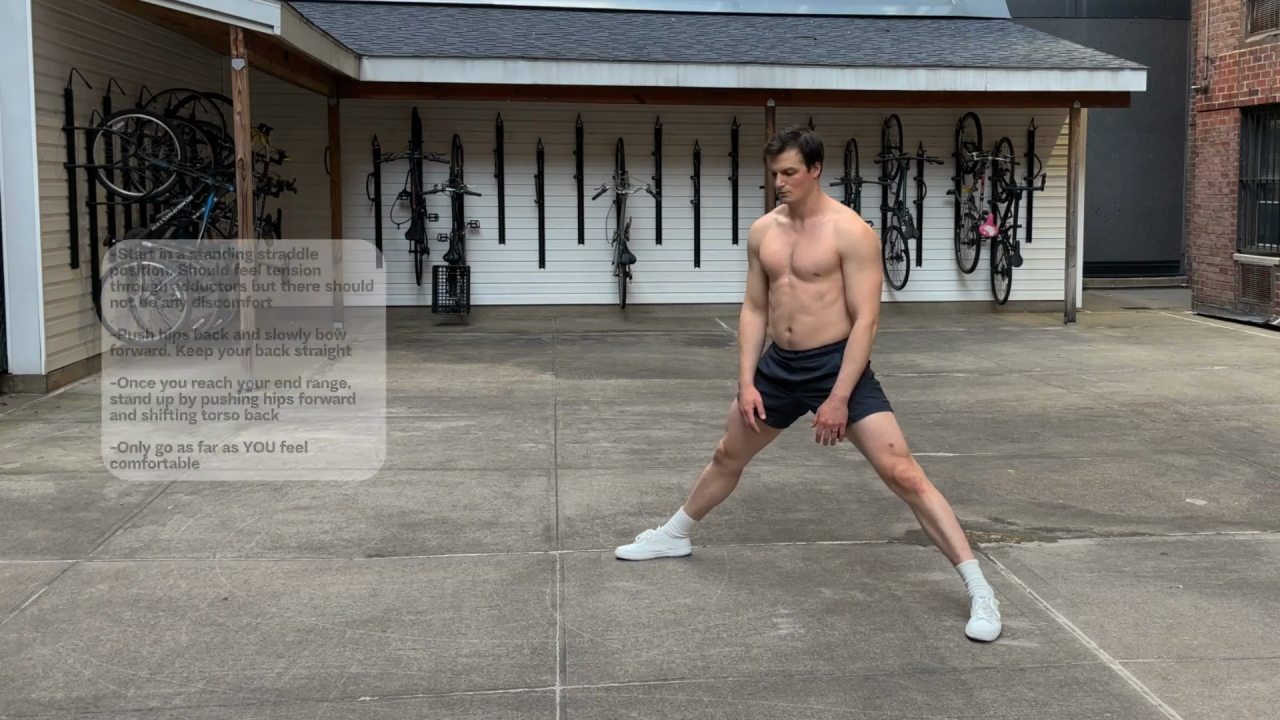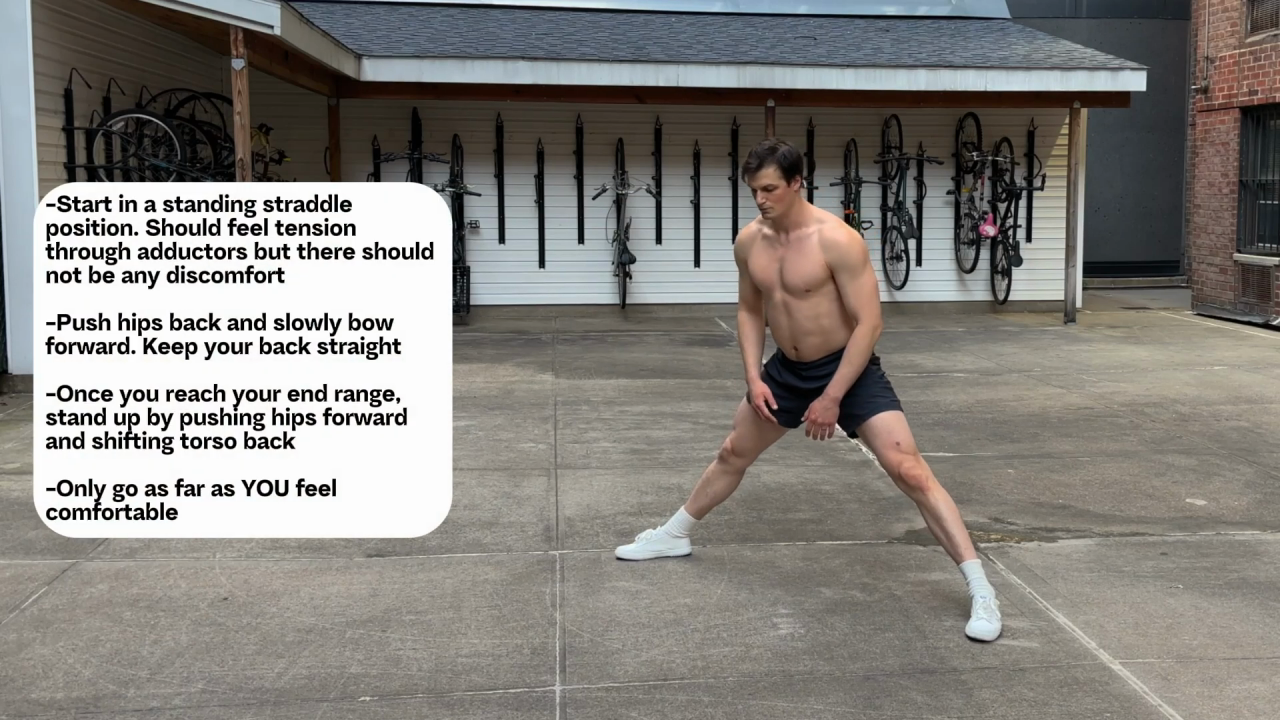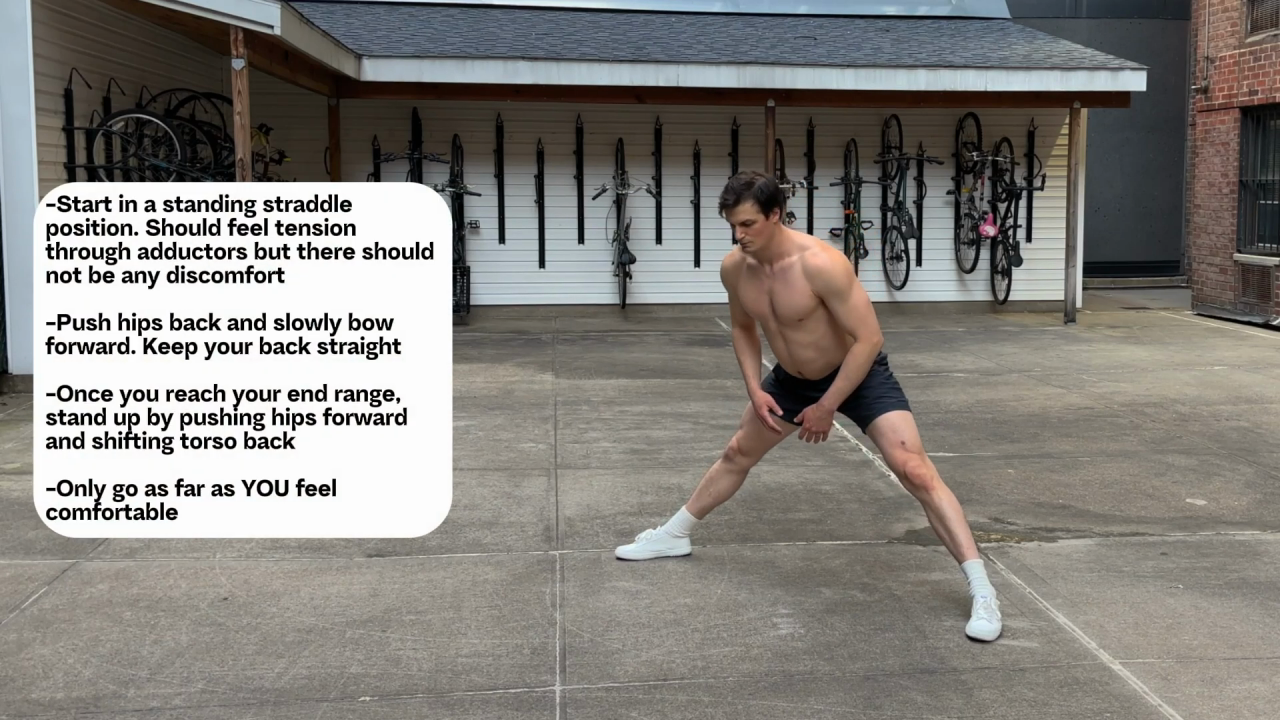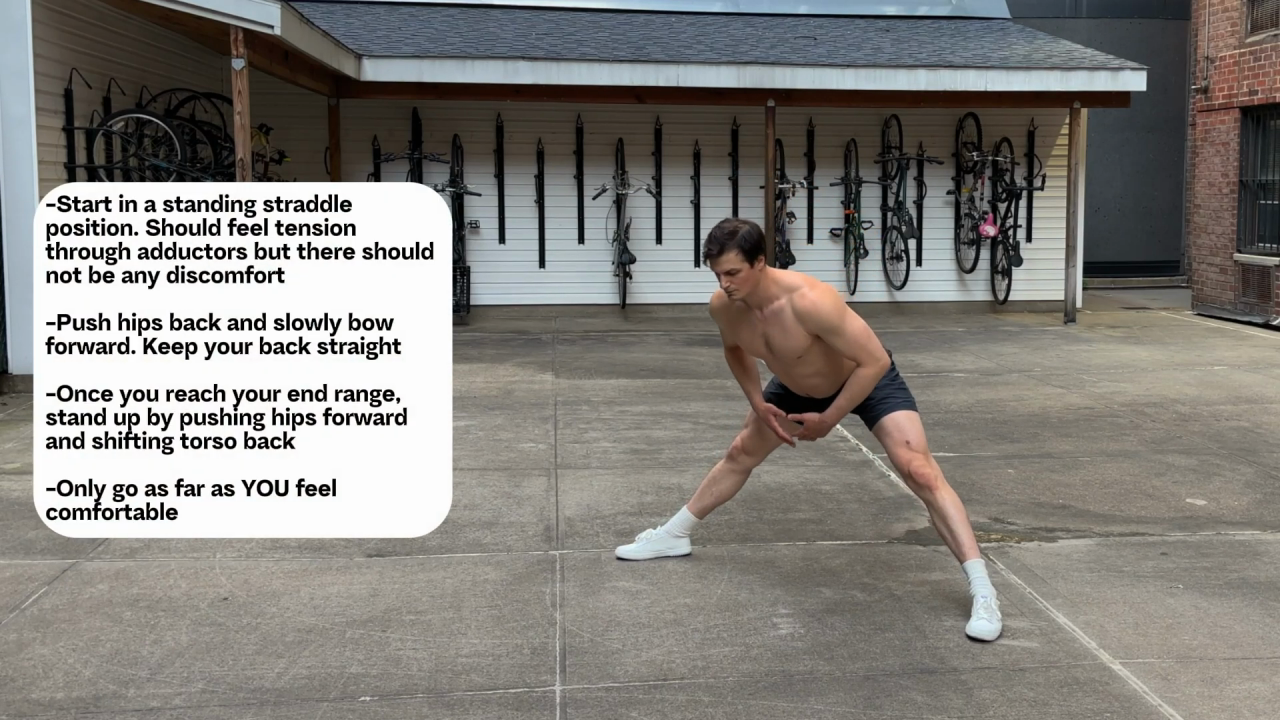
dt=1s
person 1, frame 1
left shoulder: (850, 231)
right shoulder: (763, 230)
left elbow: (866, 319)
right elbow: (754, 308)
left wrist: (839, 397)
right wrist: (746, 382)
left hip: (837, 365)
right hip: (778, 365)
left knee: (903, 473)
right knee: (727, 456)
left ankle: (978, 589)
right ankle: (673, 536)
person 1, frame 2
left shoulder: (837, 239)
right shoulder: (749, 241)
left elbow: (869, 323)
right elbow: (750, 310)
left wrist: (832, 398)
right wrist: (754, 378)
left hip: (850, 370)
right hip: (786, 370)
left knee: (909, 471)
right knee: (732, 455)
left ankle: (980, 589)
right ankle: (674, 536)
person 1, frame 3
left shoulder: (821, 263)
right shoulder: (734, 267)
left elbow: (868, 340)
right elbow: (743, 327)
left wrist: (827, 407)
right wrist: (755, 390)
left hip: (860, 375)
right hip: (791, 378)
left knee: (916, 471)
right knee: (737, 454)
left ankle: (981, 590)
right ankle: (674, 534)
person 1, frame 4
left shoulder: (810, 300)
right shoulder: (723, 305)
left elbow: (876, 360)
right elbow: (735, 349)
left wrist: (827, 420)
right wrist: (759, 404)
left hip: (869, 379)
right hip: (797, 386)
left knee: (919, 471)
right knee: (739, 455)
left ankle: (982, 590)
right ankle: (674, 535)
